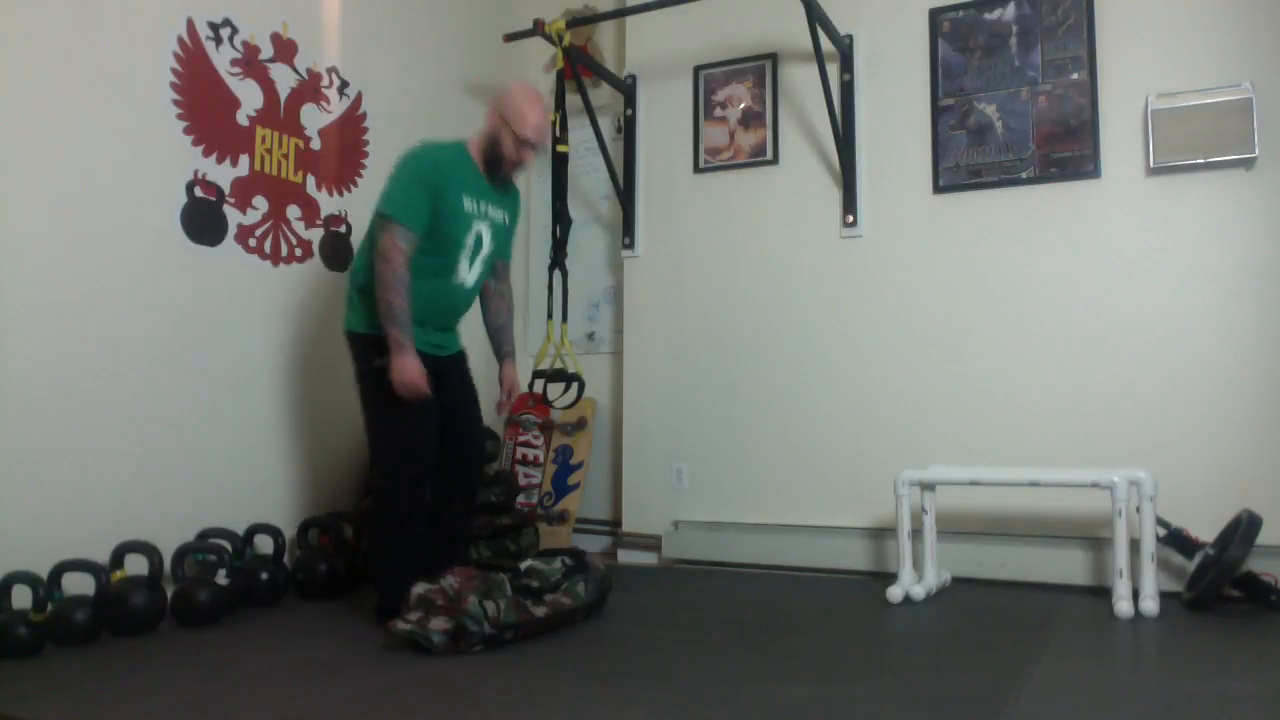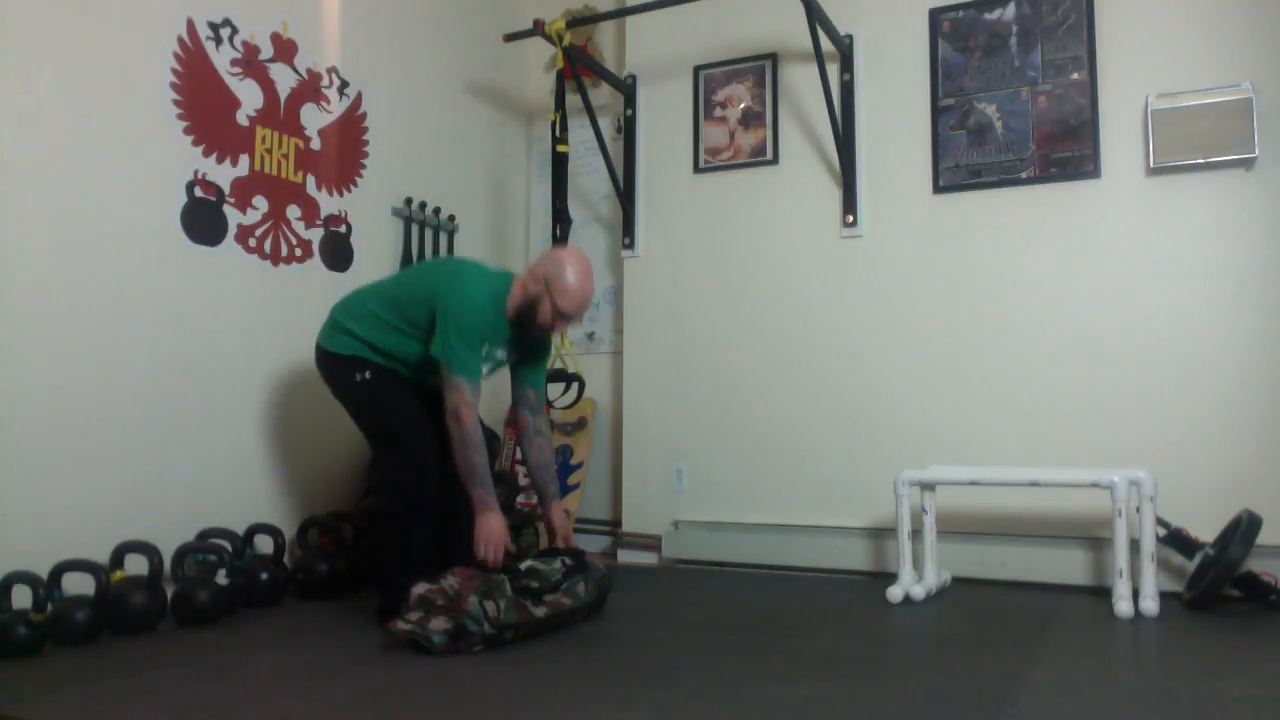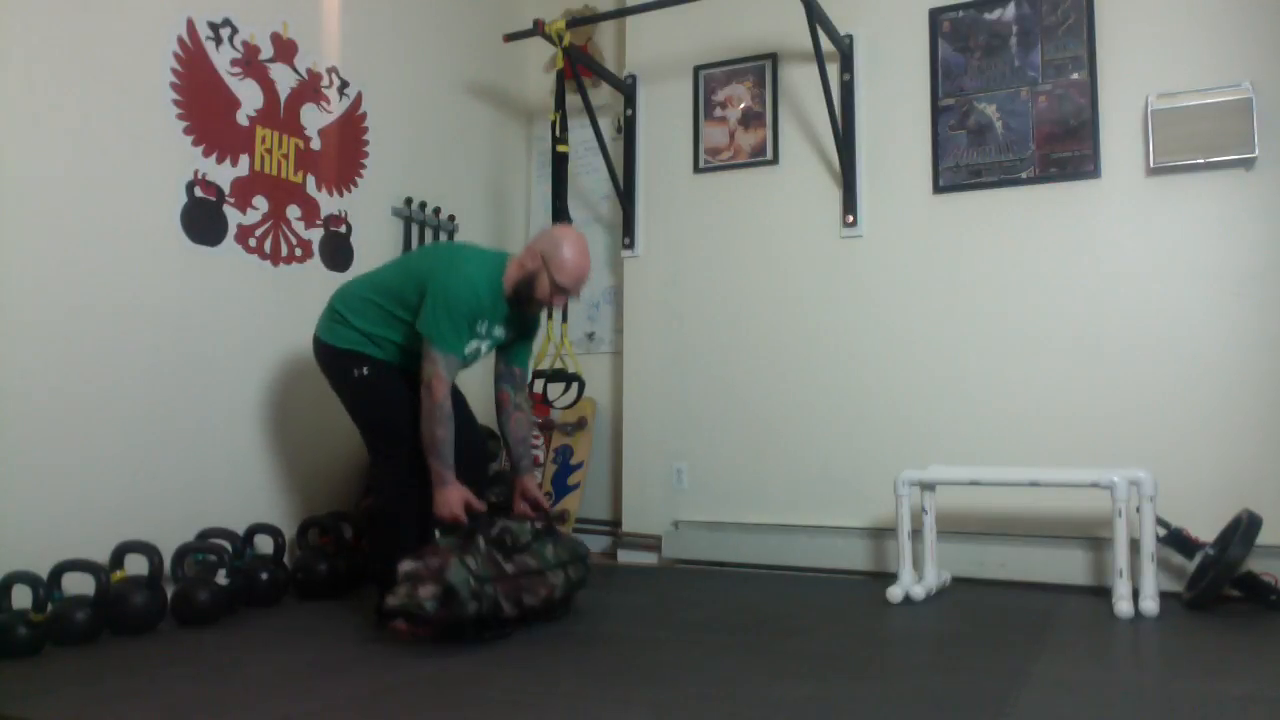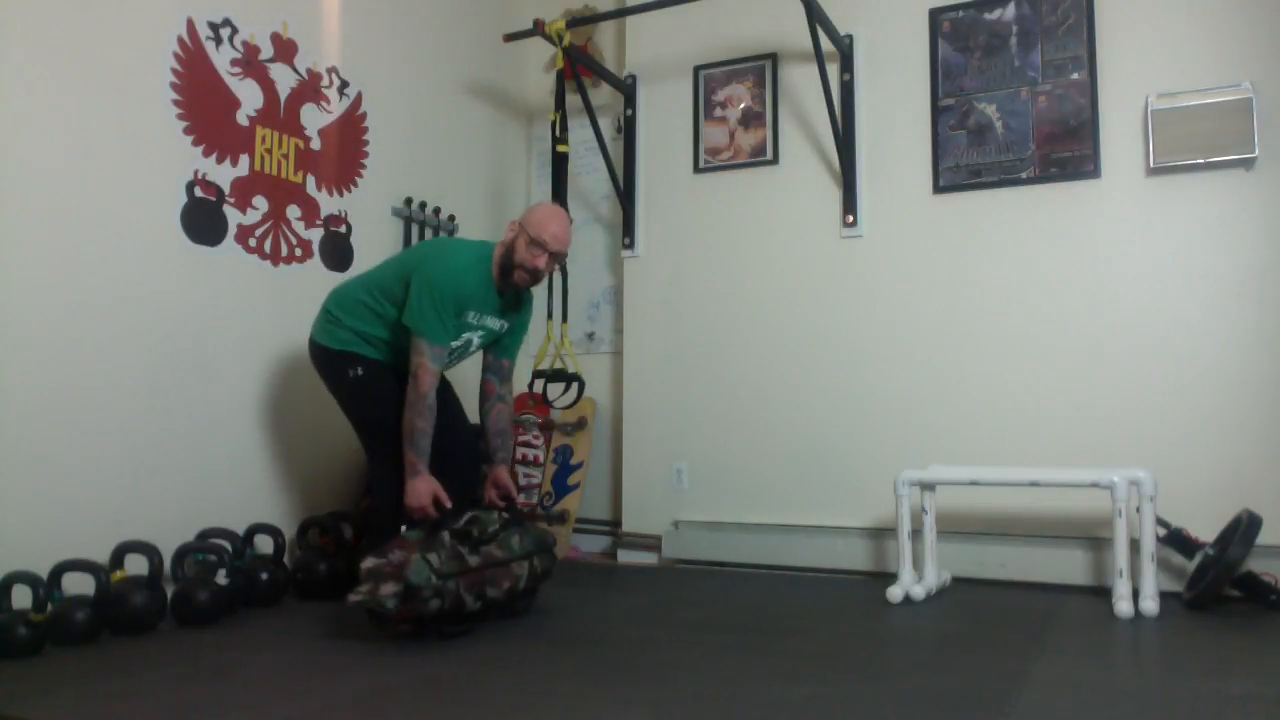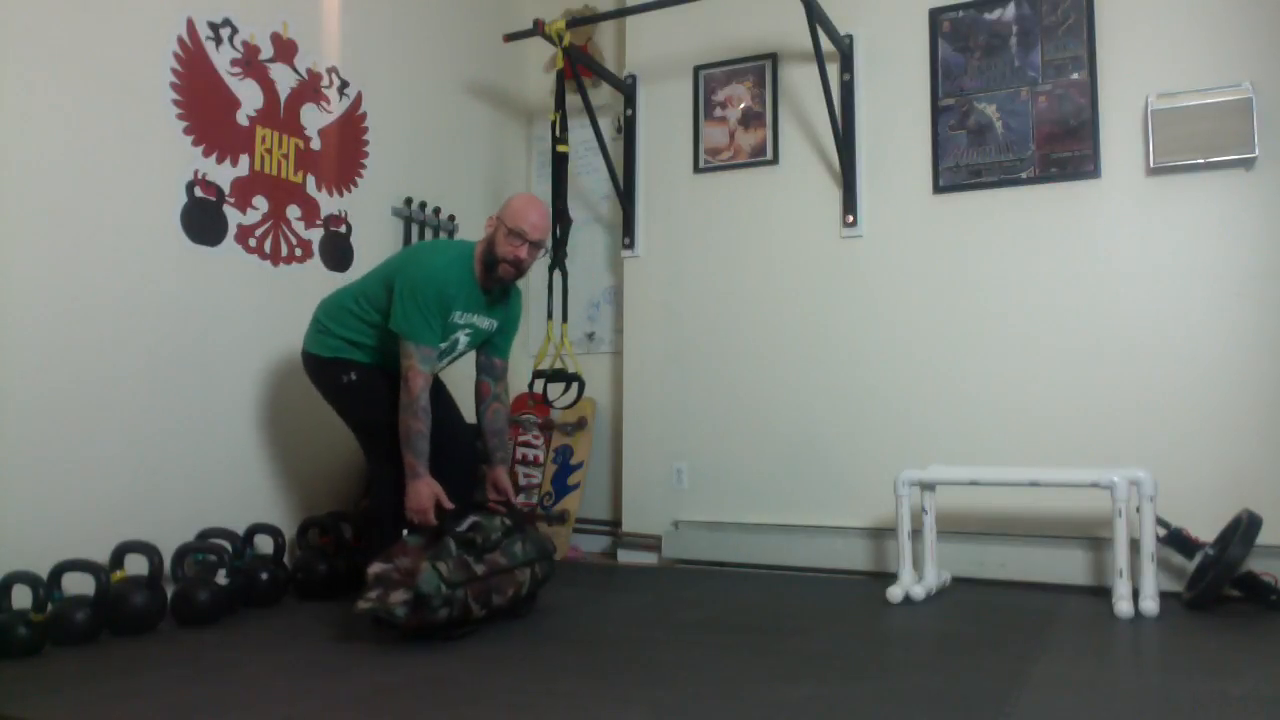
dt=0.5s
person 1, frame 1
left shoulder: (507, 197)
right shoulder: (430, 165)
left elbow: (496, 283)
right elbow: (392, 257)
left wrist: (507, 359)
right wrist: (402, 350)
left hip: (442, 342)
right hip: (387, 341)
left knee: (464, 459)
right knee: (407, 466)
right ankle: (398, 601)
person 1, frame 2
left shoulder: (531, 329)
right shoulder: (470, 299)
left elbow: (533, 419)
right elbow: (462, 412)
left wrist: (552, 502)
right wrist: (488, 509)
left hip: (409, 363)
right hip: (354, 349)
left knee: (463, 460)
right knee: (414, 461)
right ankle: (399, 604)
person 1, frame 3
left shoulder: (524, 307)
right shoulder: (465, 280)
left elbow: (513, 395)
right elbow: (436, 387)
left wrist: (524, 474)
right wrist: (444, 483)
left hip: (406, 354)
right hip: (353, 340)
left knee: (469, 450)
right knee: (405, 460)
person 1, frame 4
left shoulder: (518, 304)
right shoulder: (452, 271)
left elbow: (498, 385)
right elbow: (424, 380)
left wrist: (499, 463)
right wrist: (417, 473)
left hip: (405, 354)
right hip: (349, 342)
left knee: (463, 454)
right knee: (398, 464)
person 1, frame 5
left shoulder: (508, 300)
right shoulder: (434, 273)
left elbow: (493, 384)
right elbow: (415, 382)
left wrist: (498, 464)
right wrist: (417, 476)
left hip: (394, 359)
right hip: (341, 350)
left knee: (459, 452)
right knee: (397, 462)
